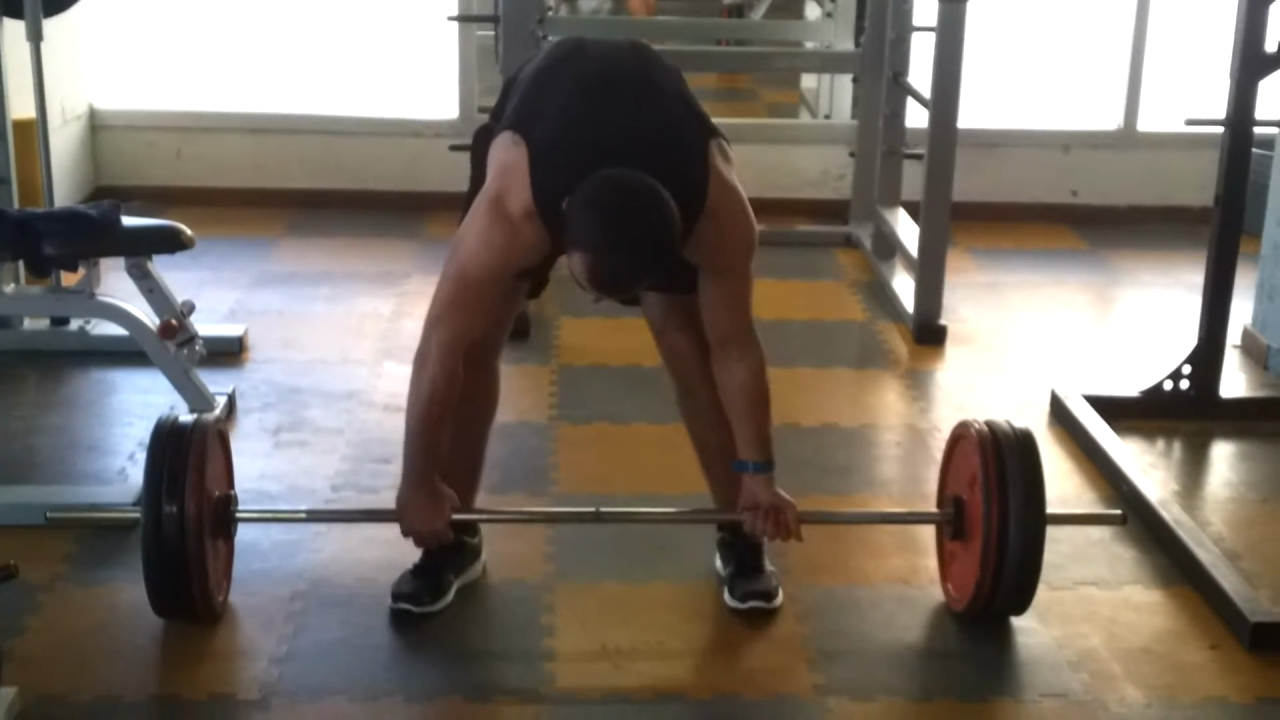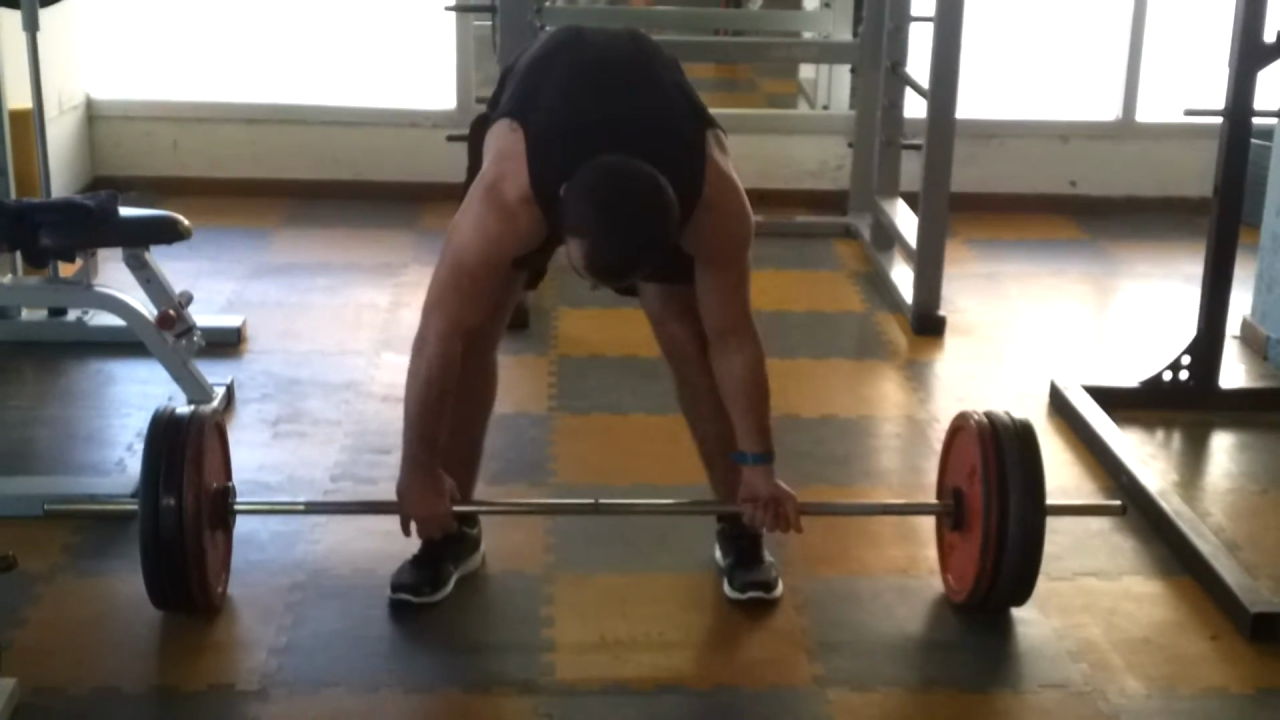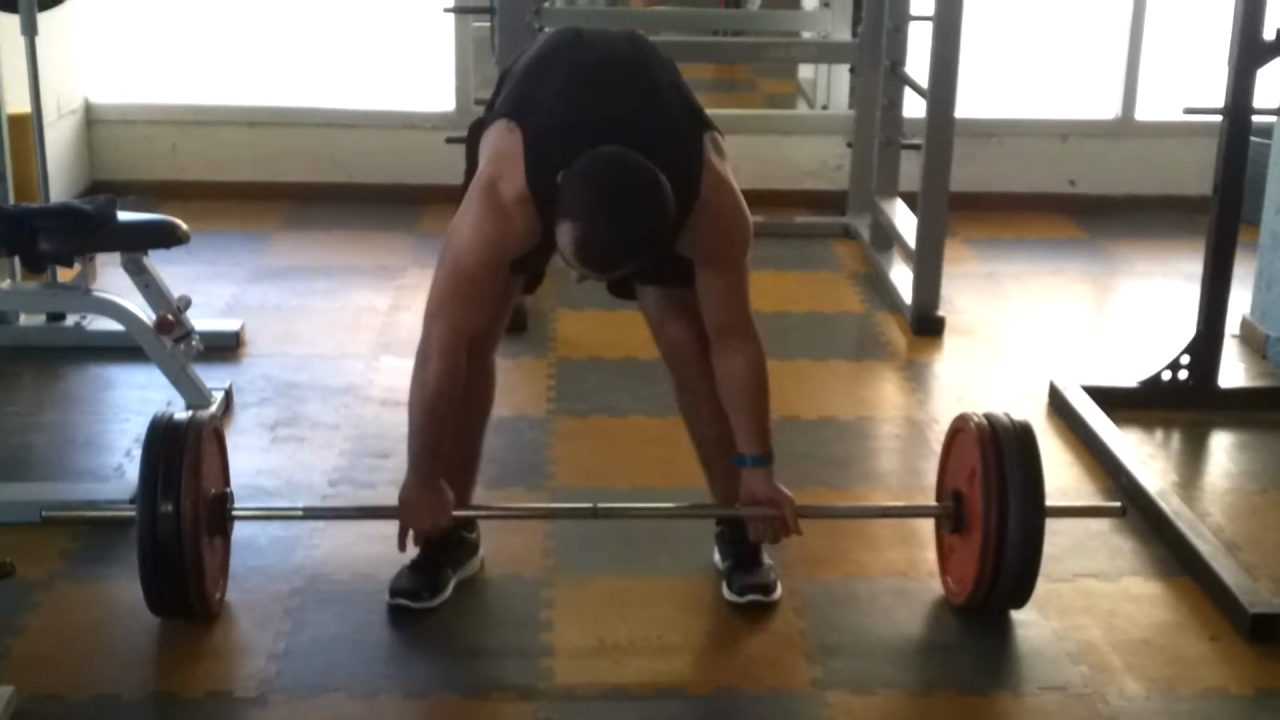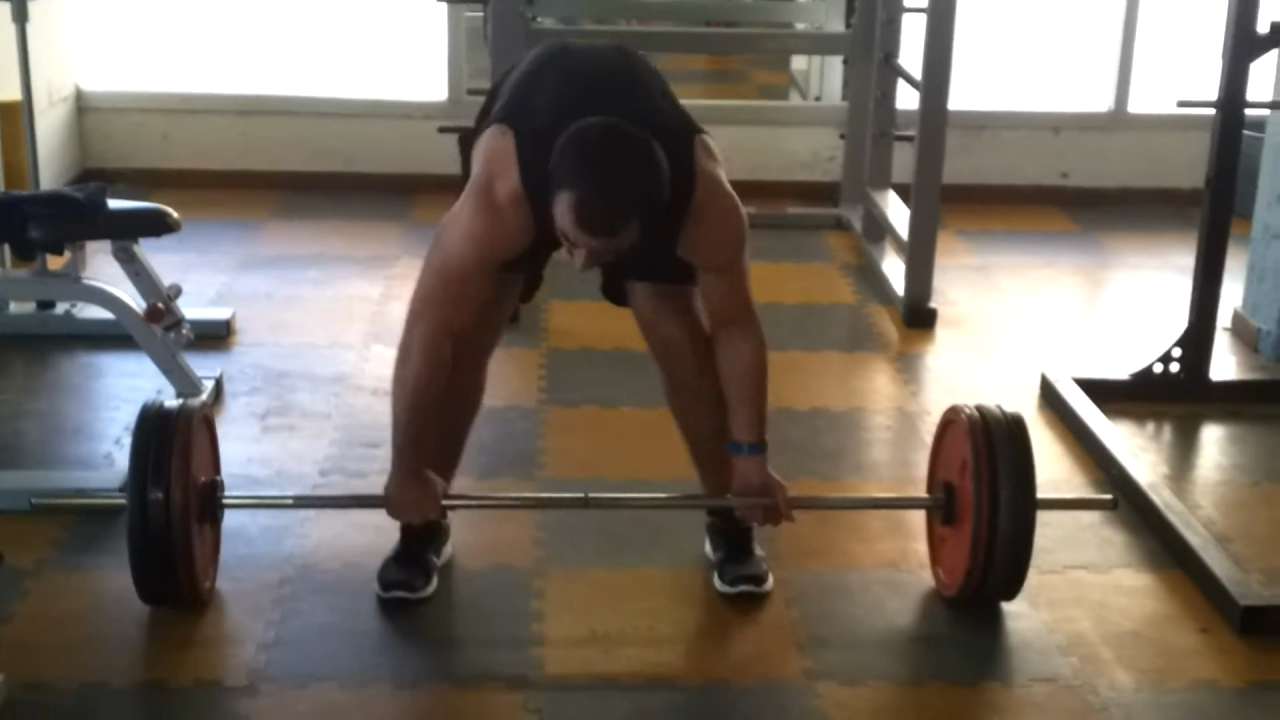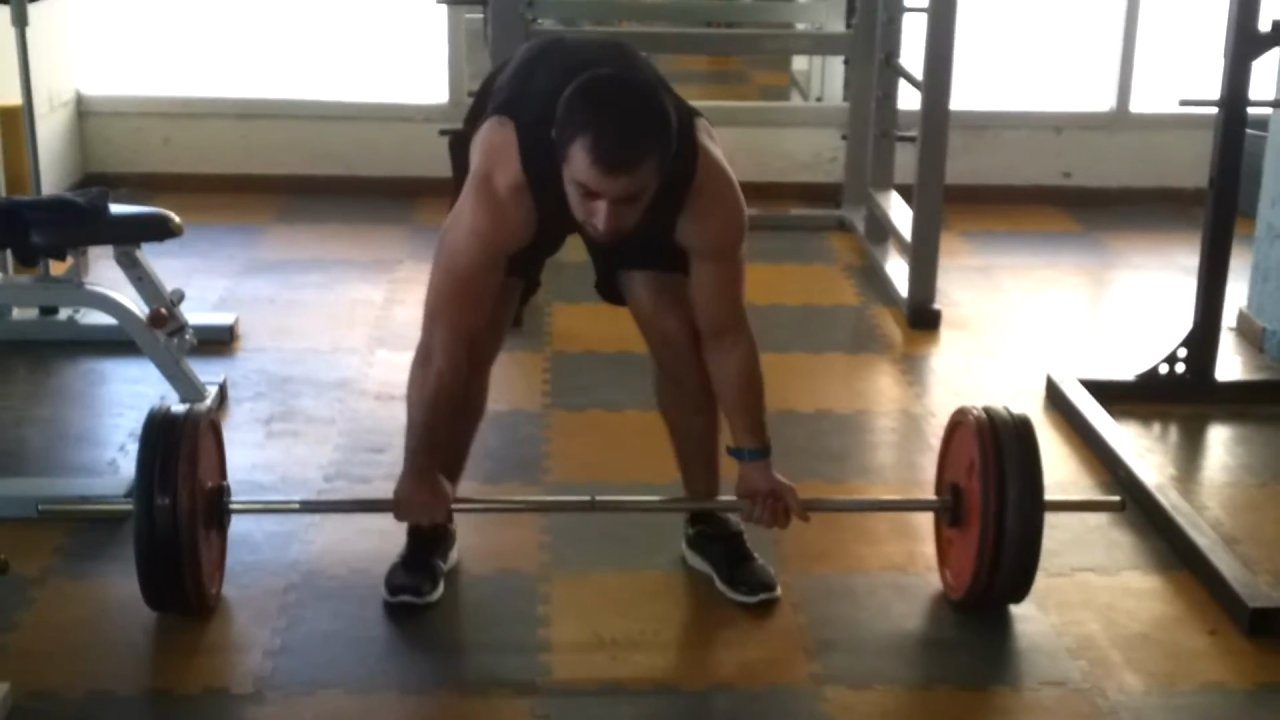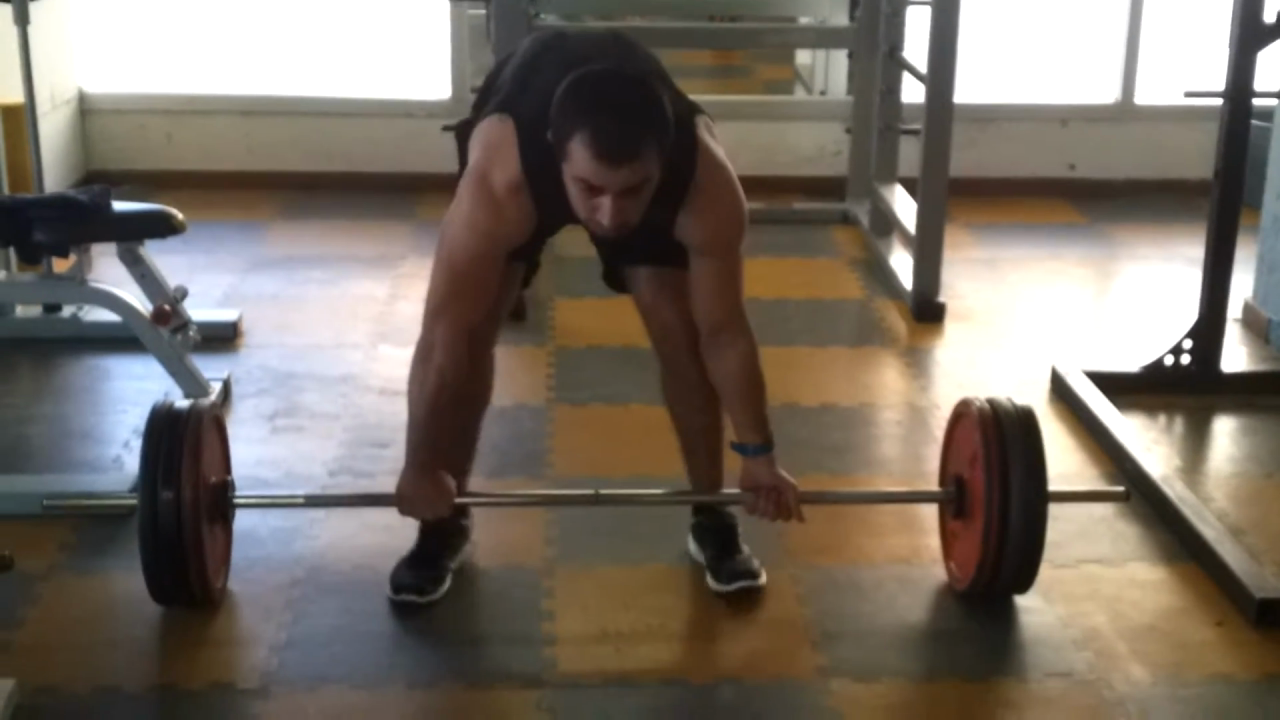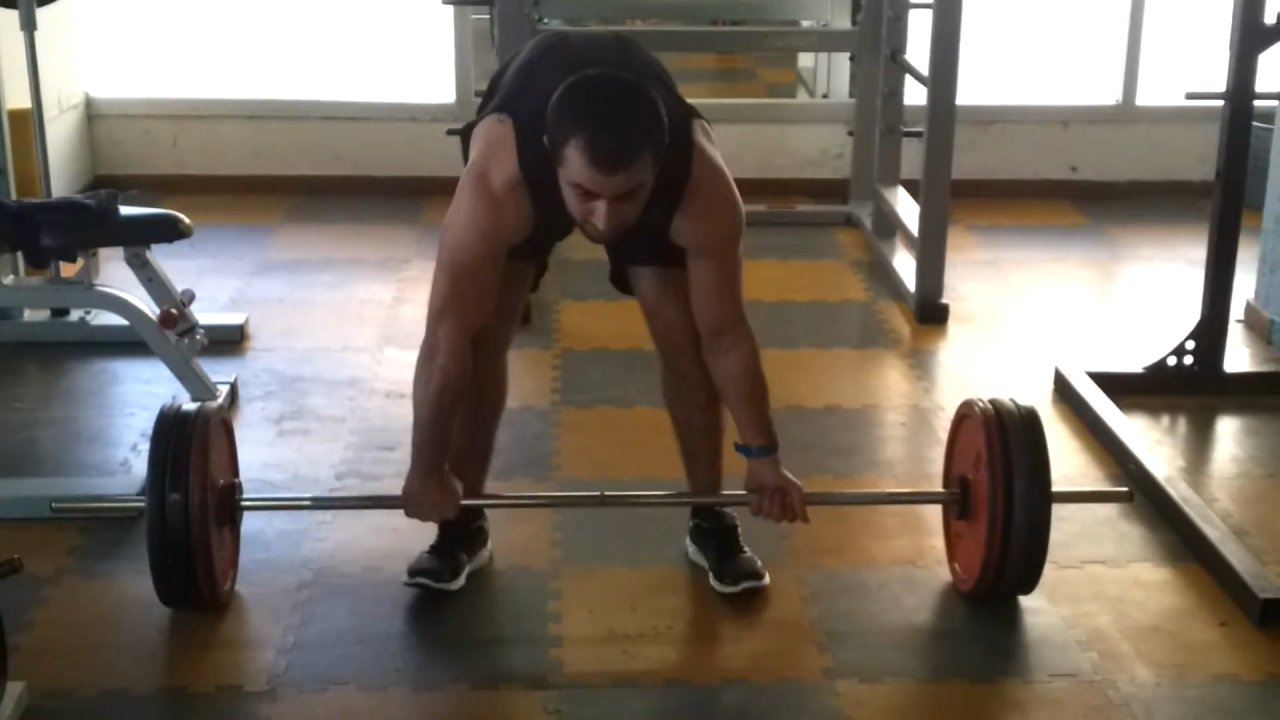
dt=0.3s
person 1, frame 1
left shoulder: (719, 213)
right shoulder: (511, 211)
left elbow: (732, 345)
right elbow: (442, 346)
left wrist: (757, 475)
right wrist: (417, 485)
left knee: (688, 341)
right knee: (476, 337)
left ankle: (738, 535)
right ankle: (455, 537)
person 1, frame 2
left shoulder: (715, 203)
right shoulder: (507, 199)
left elbow: (730, 336)
right elbow: (441, 333)
left wrist: (757, 466)
right wrist: (418, 470)
left knee: (687, 334)
right knee: (475, 328)
left ankle: (737, 526)
right ankle: (454, 530)
person 1, frame 3
left shoulder: (712, 204)
right shoulder: (503, 197)
left elbow: (732, 338)
right elbow: (444, 341)
left wrist: (757, 470)
right wrist: (423, 481)
left knee: (687, 338)
right knee: (473, 335)
left ankle: (735, 527)
right ankle: (452, 534)
person 1, frame 4
left shoulder: (707, 204)
right shoulder: (497, 199)
left elbow: (734, 325)
right elbow: (427, 335)
left wrist: (750, 457)
right wrist: (407, 472)
left knee: (681, 338)
right knee: (466, 337)
left ankle: (726, 521)
right ankle: (425, 526)
person 1, frame 5
left shoulder: (708, 188)
right shoulder: (499, 184)
left elbow: (724, 334)
right elbow: (445, 341)
left wrist: (755, 460)
right wrist: (418, 476)
left knee: (677, 338)
right knee: (473, 344)
left ankle: (707, 522)
right ankle: (431, 531)
person 1, frame 6
left shoulder: (707, 182)
right shoulder: (498, 182)
left elbow: (722, 331)
right elbow: (445, 334)
left wrist: (758, 455)
right wrist: (420, 470)
right hip: (520, 119)
left knee: (679, 330)
right knee: (473, 330)
left ankle: (711, 516)
right ankle: (445, 525)
person 1, frame 7
left shoulder: (704, 187)
right shoulder: (496, 181)
left elbow: (723, 334)
right elbow: (448, 336)
left wrist: (763, 457)
right wrist: (425, 472)
left knee: (681, 332)
right knee: (484, 333)
left ankle: (709, 518)
right ankle: (464, 525)
